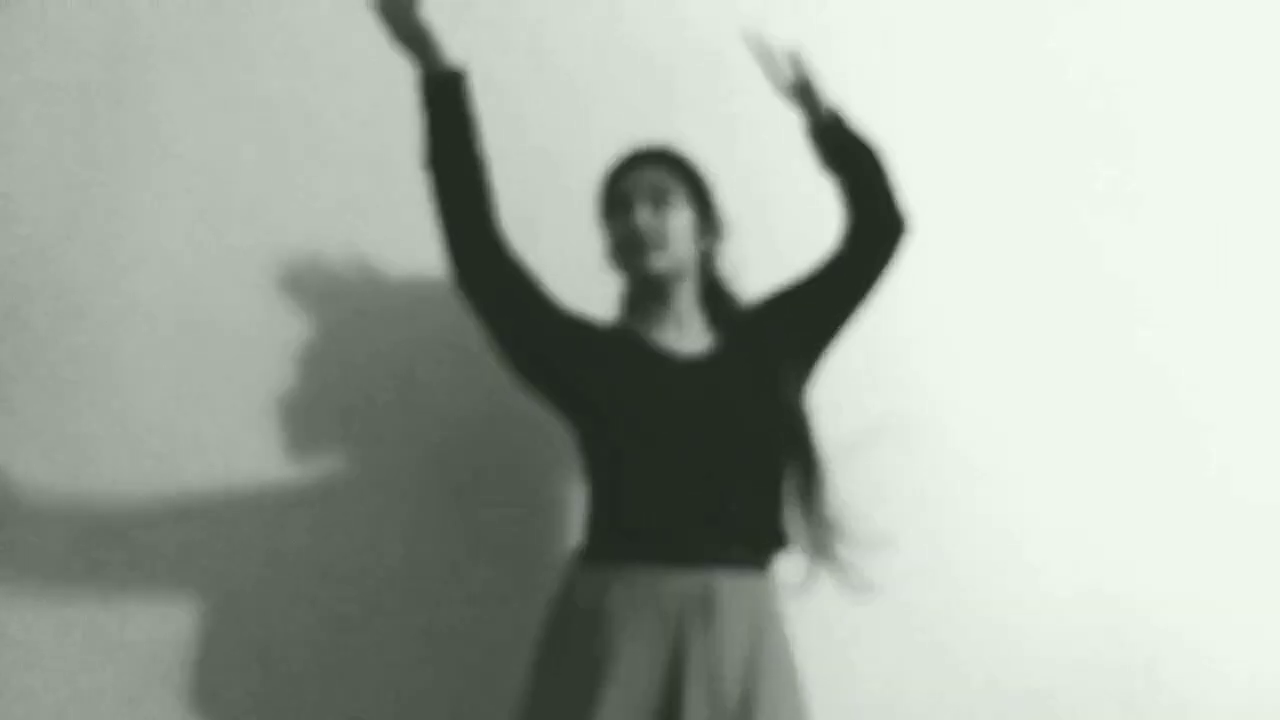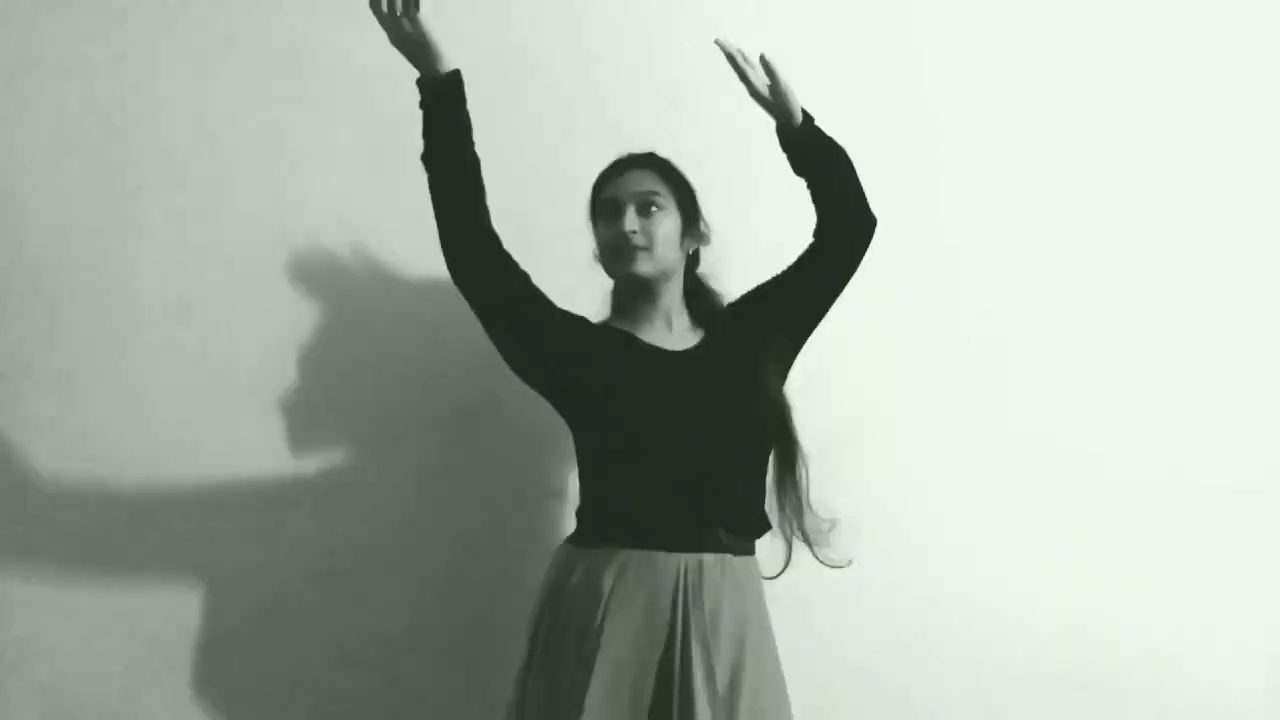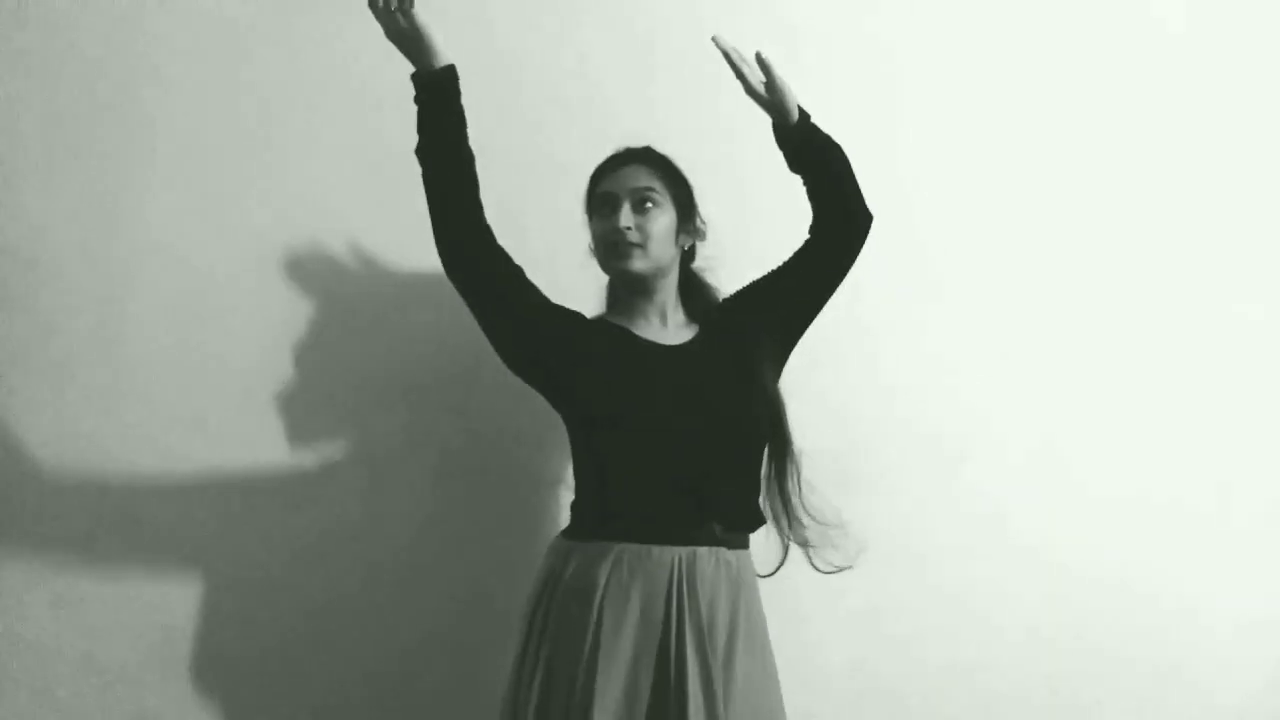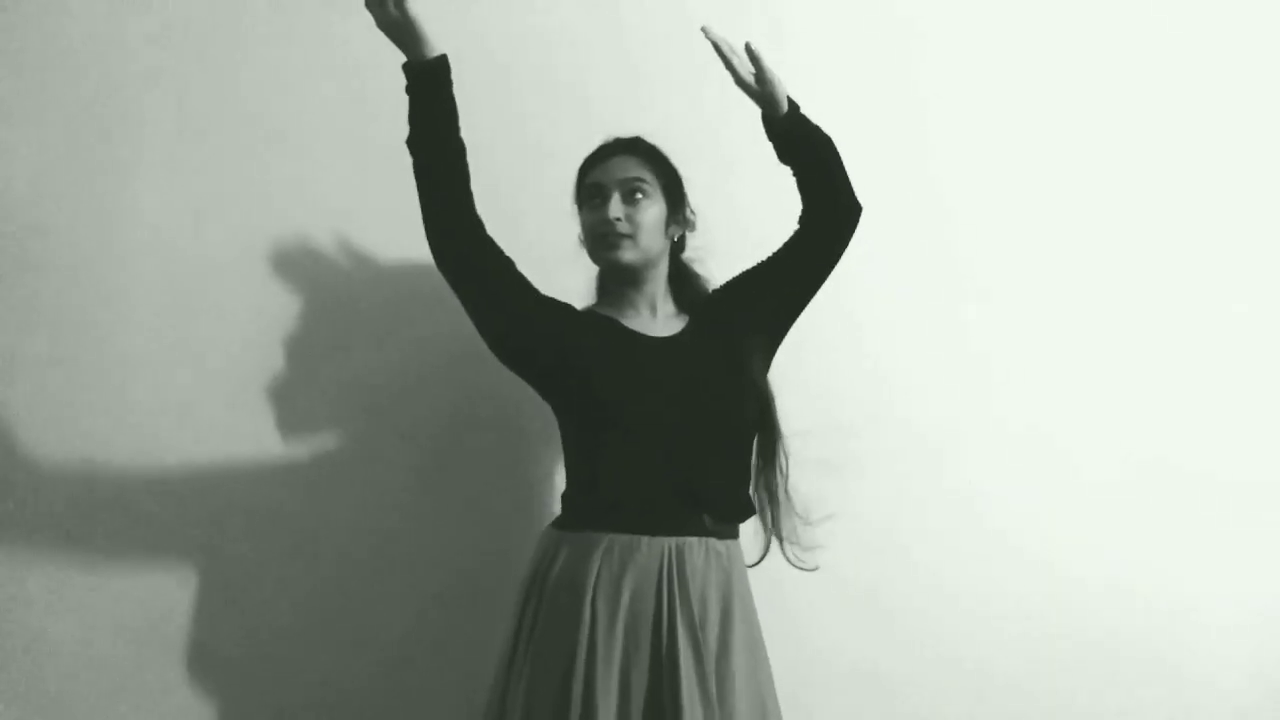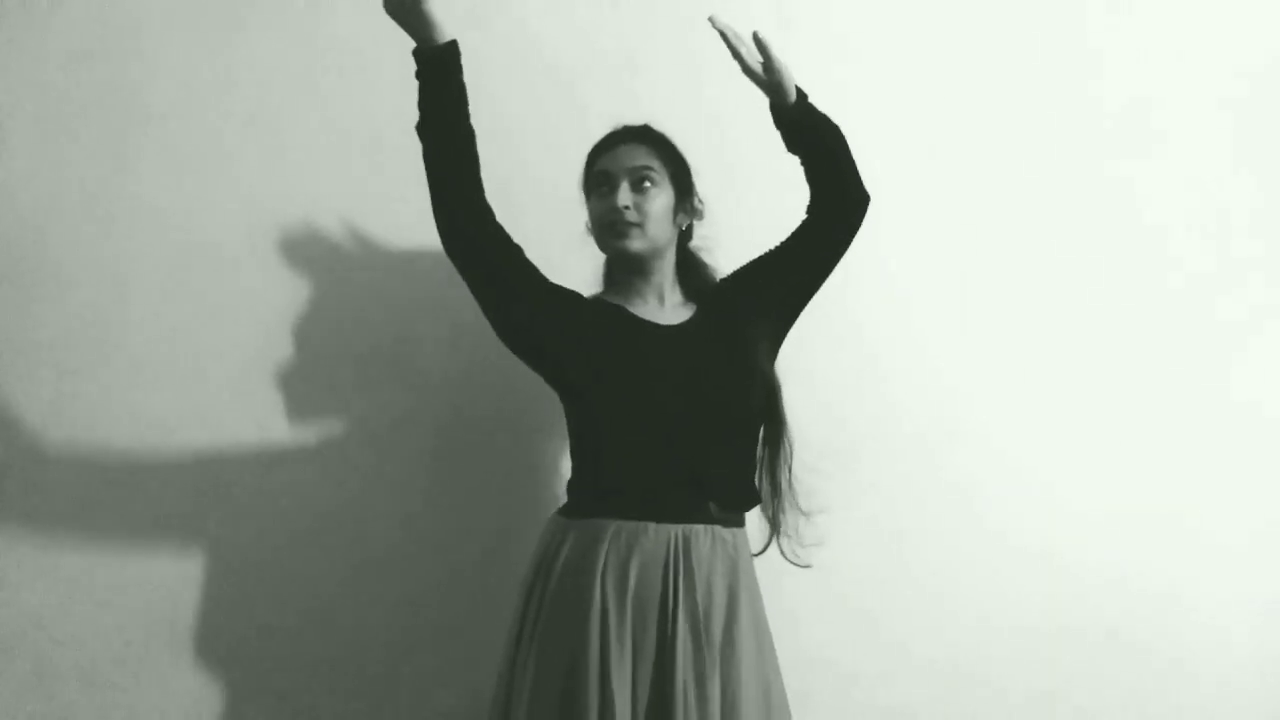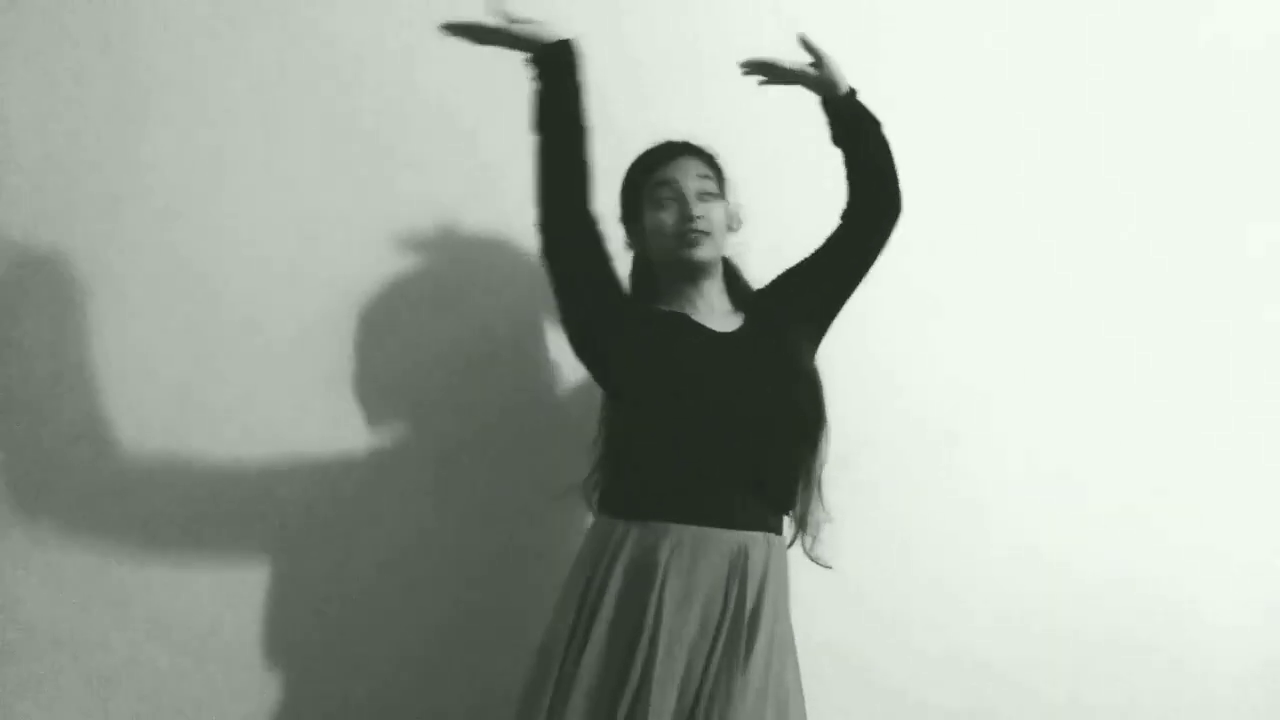
dt=0.5s
person 1, frame 1
left shoulder: (770, 341)
right shoulder: (587, 353)
left elbow: (879, 226)
right elbow: (477, 247)
left wrist: (819, 113)
right wrist: (441, 80)
left hip: (737, 627)
right hip: (615, 623)
person 1, frame 2
left shoulder: (751, 337)
right shoulder: (576, 349)
left elbow: (849, 227)
right elbow: (472, 248)
left wrist: (791, 120)
right wrist: (440, 82)
left hip: (720, 610)
right hip: (604, 604)
person 1, frame 3
left shoulder: (745, 330)
right shoulder: (571, 344)
left elbow: (845, 221)
right elbow: (465, 240)
left wrist: (788, 119)
right wrist: (434, 77)
left hip: (714, 601)
right hip: (597, 596)
person 1, frame 4
left shoulder: (734, 322)
right shoulder: (561, 335)
left elbow: (835, 213)
right elbow: (455, 230)
left wrist: (779, 111)
right wrist: (426, 67)
left hip: (705, 593)
right hip: (588, 589)
person 1, frame 5
left shoulder: (743, 312)
right shoulder: (569, 323)
left elbow: (843, 202)
right elbow: (466, 219)
left wrist: (787, 101)
left hip: (711, 584)
right hip: (594, 579)
person 1, frame 6
left shoulder: (783, 319)
right shoulder: (626, 330)
left elbow: (877, 207)
right elbow: (565, 216)
left wrist: (839, 99)
right wrist: (555, 62)
left hip: (749, 589)
right hip: (643, 579)
